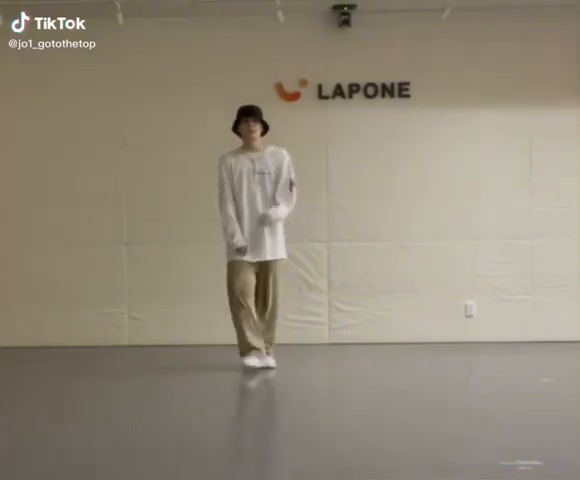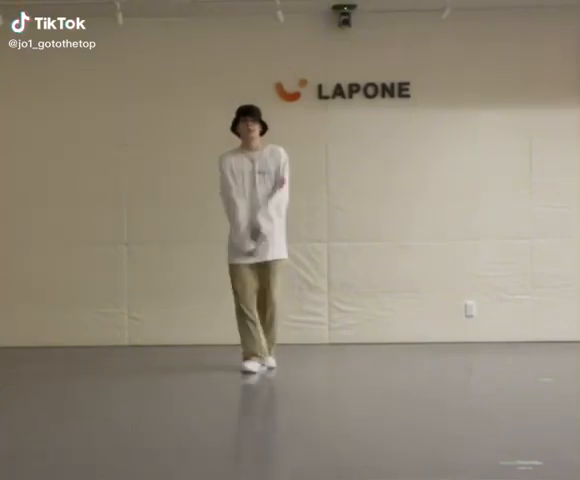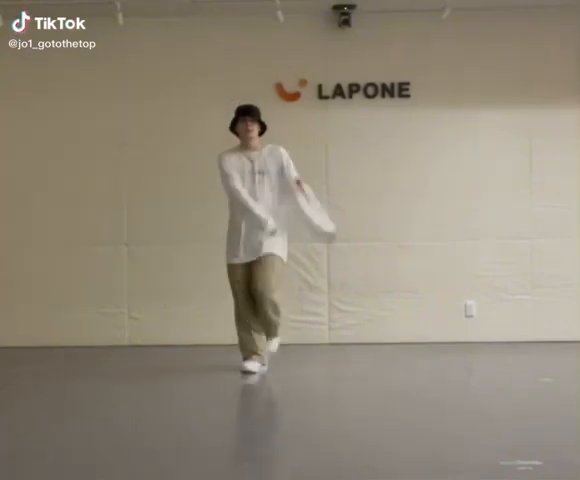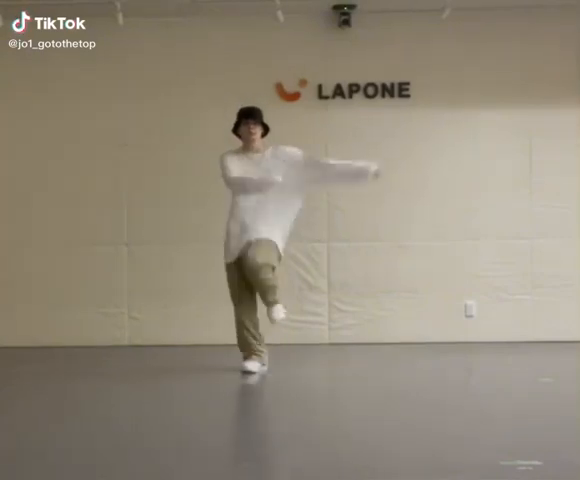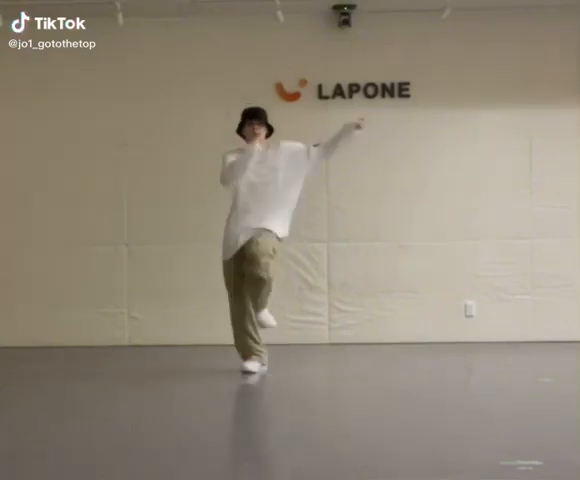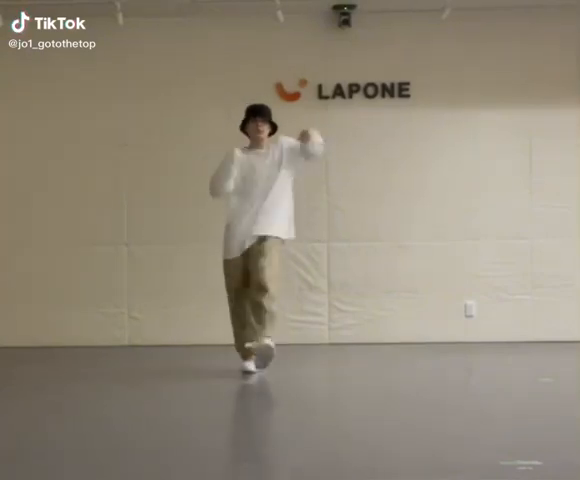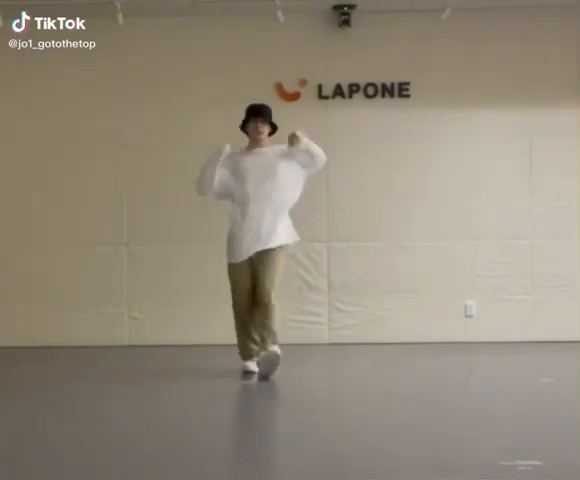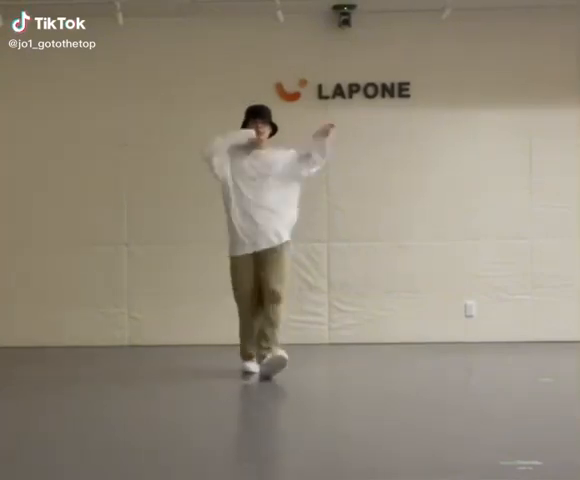
dt=0.1s
person 1, frame 1
left shoulder: (280, 156)
right shoulder: (228, 161)
left elbow: (289, 194)
right elbow: (226, 202)
left wrist: (275, 214)
right wrist: (235, 236)
left hip: (270, 242)
right hip: (240, 242)
left knee: (267, 300)
right knee: (241, 297)
left ankle: (266, 351)
right ankle: (252, 351)
person 1, frame 2
left shoulder: (277, 154)
right shoulder: (227, 160)
left elbow: (282, 192)
right elbow: (232, 201)
left wrist: (265, 220)
right wrist: (245, 237)
left hip: (271, 243)
right hip: (241, 243)
left knee: (268, 301)
right knee: (245, 301)
left ankle: (266, 352)
right ankle: (254, 356)
person 1, frame 3
left shoulder: (277, 154)
right shoulder: (228, 159)
left elbow: (295, 187)
right elbow: (238, 194)
right wrist: (262, 220)
left hip: (271, 240)
right hip: (243, 238)
left knee: (266, 292)
right knee: (247, 305)
left ankle: (272, 331)
right ankle: (254, 355)
person 1, frame 4
left shoulder: (284, 155)
right shoulder: (229, 159)
left elbow: (325, 168)
right elbow: (235, 183)
left wrist: (362, 169)
right wrist: (267, 180)
left hip: (266, 233)
right hip: (236, 238)
left knee: (256, 263)
right knee: (242, 303)
left ankle: (273, 301)
right ankle: (254, 355)
person 1, frame 5
left shoulder: (288, 151)
right shoulder: (234, 157)
left elbow: (321, 151)
right elbow: (227, 180)
left wrist: (346, 130)
right wrist: (250, 153)
left hip: (266, 229)
right hip: (235, 235)
left knee: (258, 251)
right knee: (238, 301)
left ankle: (261, 306)
right ankle: (252, 355)
person 1, frame 6
left shoulder: (283, 148)
right shoulder: (234, 158)
left elbow: (313, 151)
right elbow: (217, 190)
left wrist: (311, 138)
right wrist: (232, 159)
left hip: (269, 231)
right hip: (237, 237)
left knee: (264, 282)
right knee: (240, 298)
left ankle: (264, 338)
right ankle: (249, 354)
person 1, frame 7
left shoulder: (285, 154)
right shoulder: (233, 160)
left elbow: (318, 160)
right elbow: (204, 188)
left wrist: (302, 142)
right wrist: (221, 156)
left hip: (272, 239)
right hip: (240, 242)
left knee: (266, 297)
right knee: (243, 303)
left ankle: (267, 348)
right ankle: (251, 354)
person 1, frame 8
left shoulder: (284, 157)
right shoulder: (231, 157)
left elbow: (312, 162)
right elbow: (209, 153)
left wrist: (320, 139)
right wrist: (242, 136)
left hip: (276, 237)
right hip: (242, 241)
left knee: (274, 294)
right knee: (247, 303)
left ankle: (272, 350)
right ankle: (251, 355)
